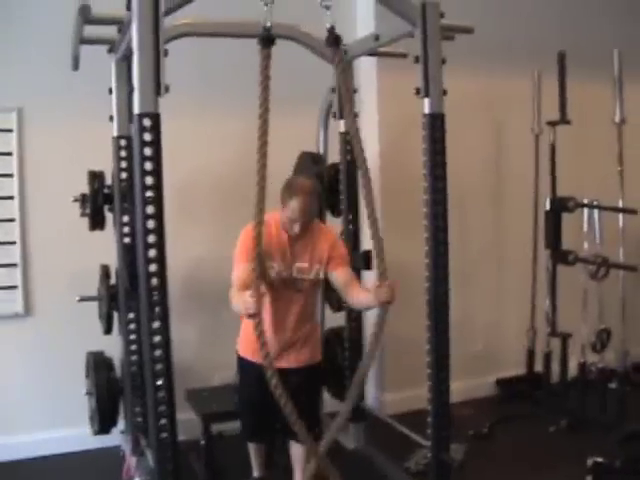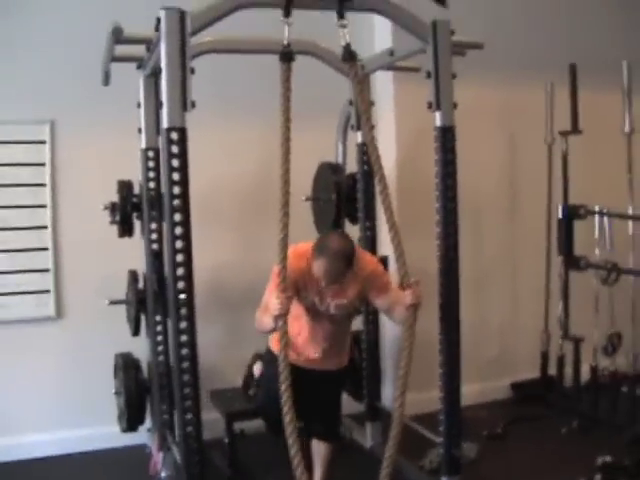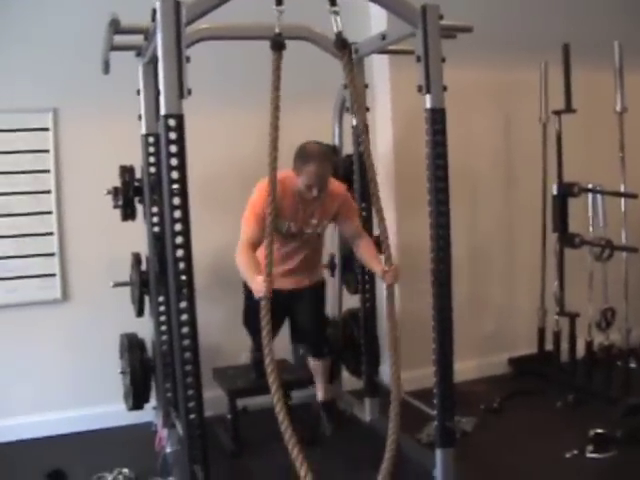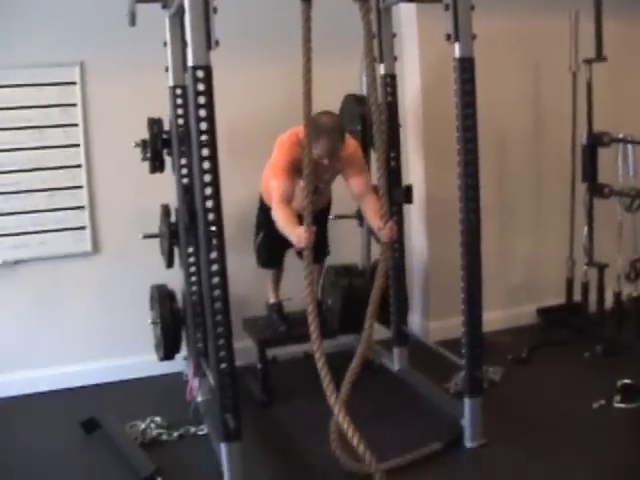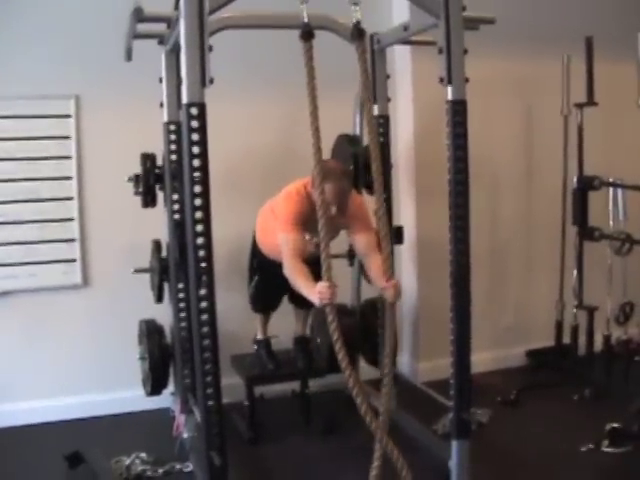
dt=1s
person 1, frame 1
left shoulder: (328, 240)
right shoulder: (255, 235)
left elbow: (350, 290)
right elbow: (237, 289)
left wrist: (377, 296)
right wrist: (243, 302)
left hip: (304, 353)
right hip: (257, 351)
left knee: (303, 424)
right knee: (256, 421)
person 1, frame 2
left shoulder: (368, 269)
right shoulder: (295, 260)
left elbow: (395, 310)
right elbow: (261, 319)
left wrist: (408, 305)
right wrist: (272, 318)
left hip: (331, 360)
right hip: (288, 351)
left knee: (324, 424)
right knee: (273, 414)
right ankle: (262, 370)
person 1, frame 3
left shoulder: (338, 193)
right shoulder: (269, 190)
left elbow: (356, 235)
right elbow: (244, 246)
left wrist: (379, 267)
right wrist: (256, 280)
left hip: (308, 279)
right hip: (267, 278)
left knee: (316, 340)
right knee: (260, 334)
left ankle: (323, 397)
right ankle: (258, 359)
person 1, frame 4
left shoulder: (350, 150)
right shoulder: (288, 146)
left elbow: (364, 194)
right elbow: (280, 204)
left wrist: (379, 225)
right wrist: (294, 234)
left hip: (318, 203)
right hip: (277, 202)
left knee: (317, 251)
right knee: (272, 254)
right ankle: (273, 302)
person 1, frame 5
left shoulder: (355, 205)
right shoulder: (292, 200)
left elbow: (369, 252)
right elbow: (290, 261)
left wrist: (384, 284)
right wrist: (313, 292)
left hip: (310, 249)
right hip: (270, 248)
left knee: (305, 297)
right knee: (264, 298)
left ankle: (301, 338)
right ankle: (261, 339)
